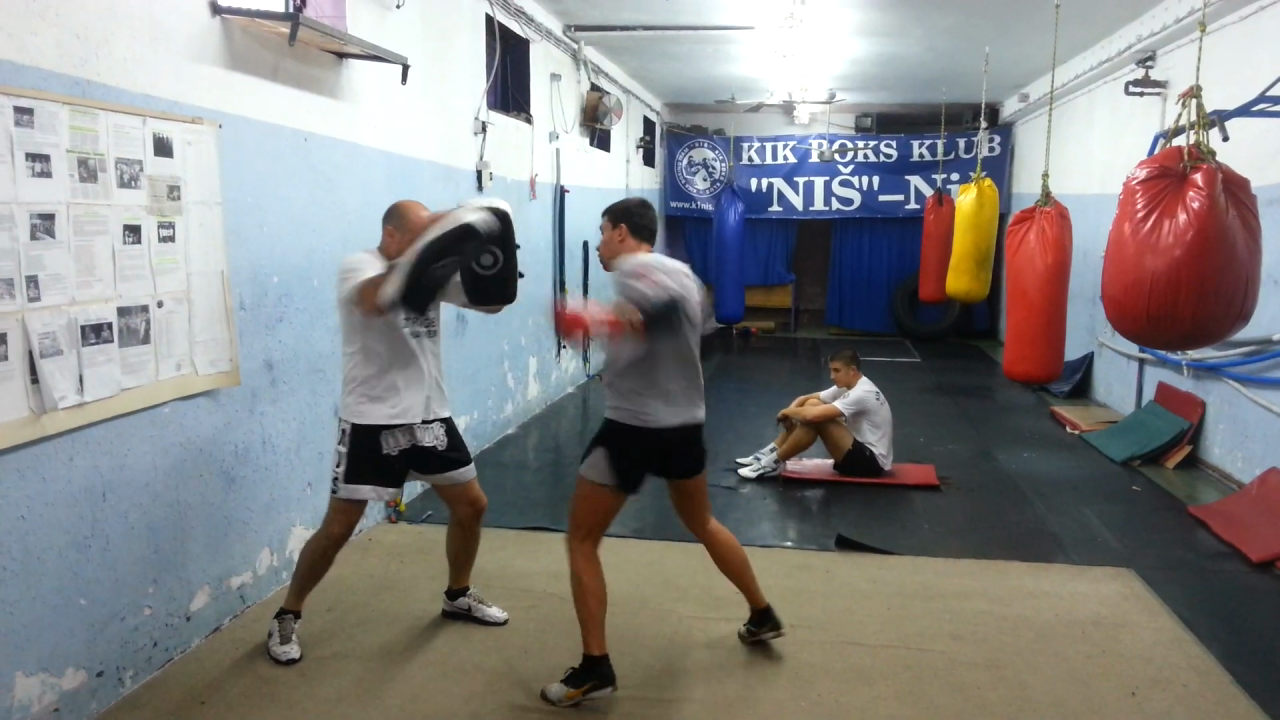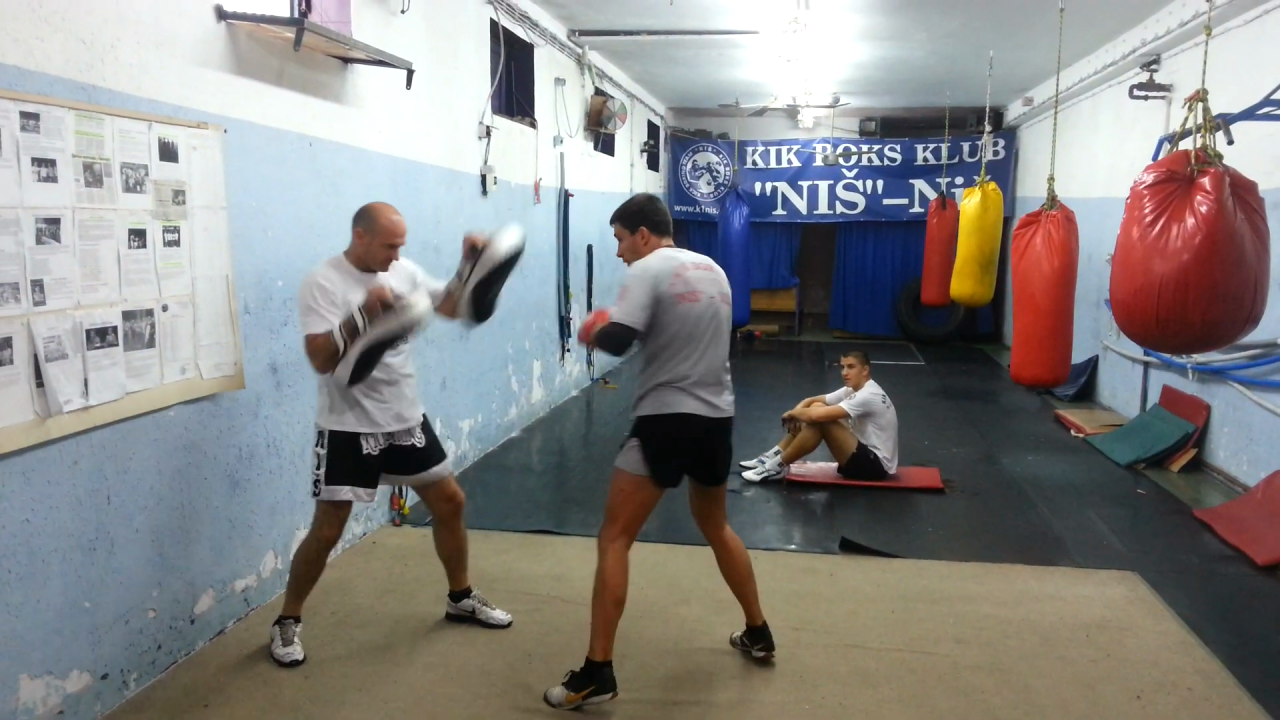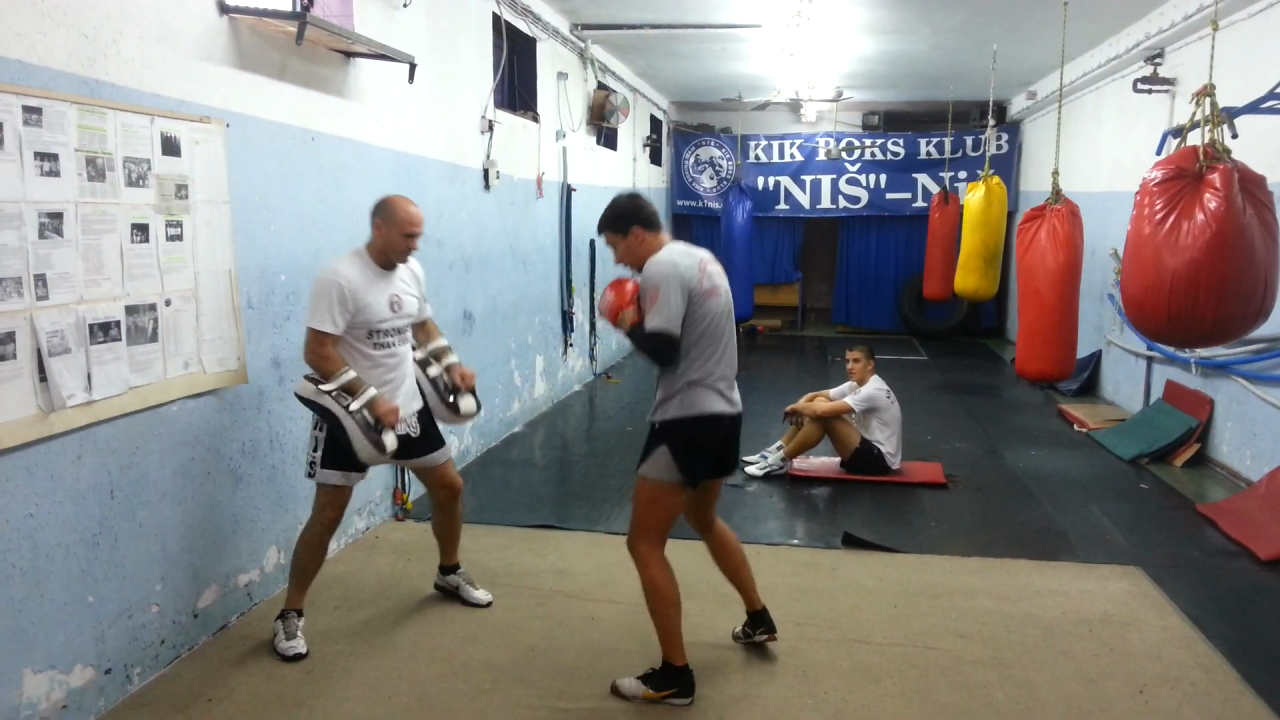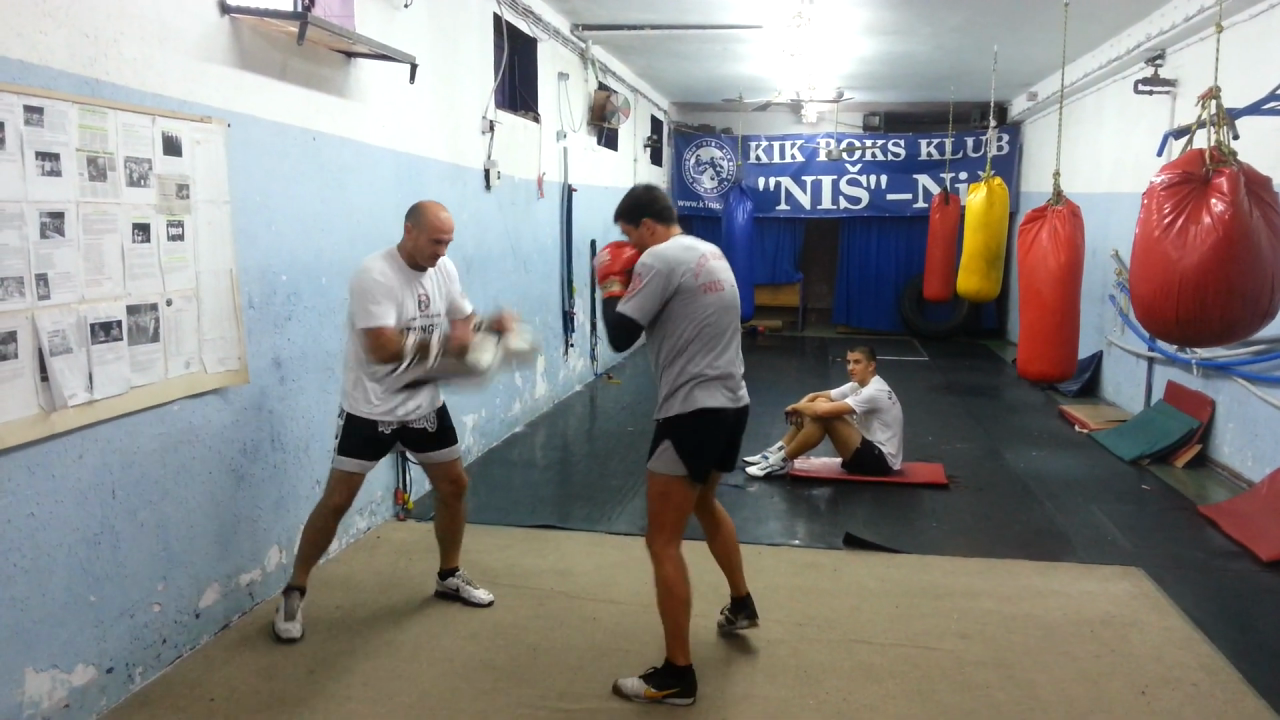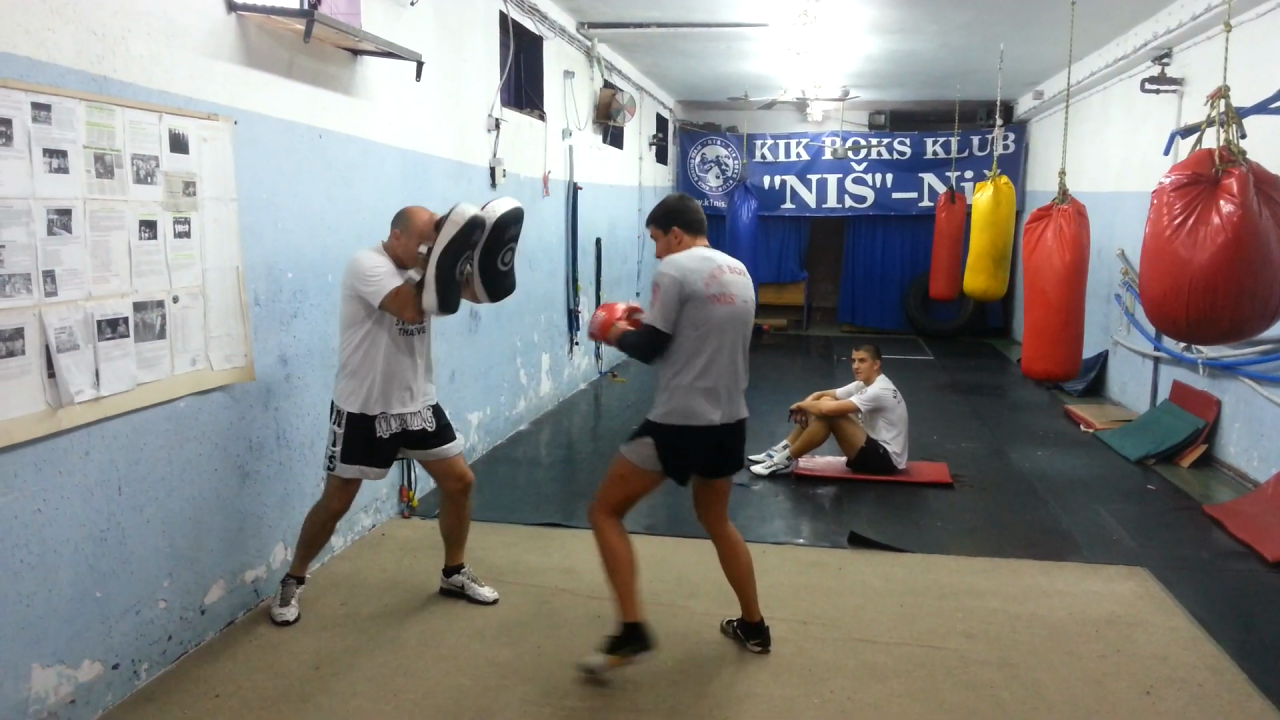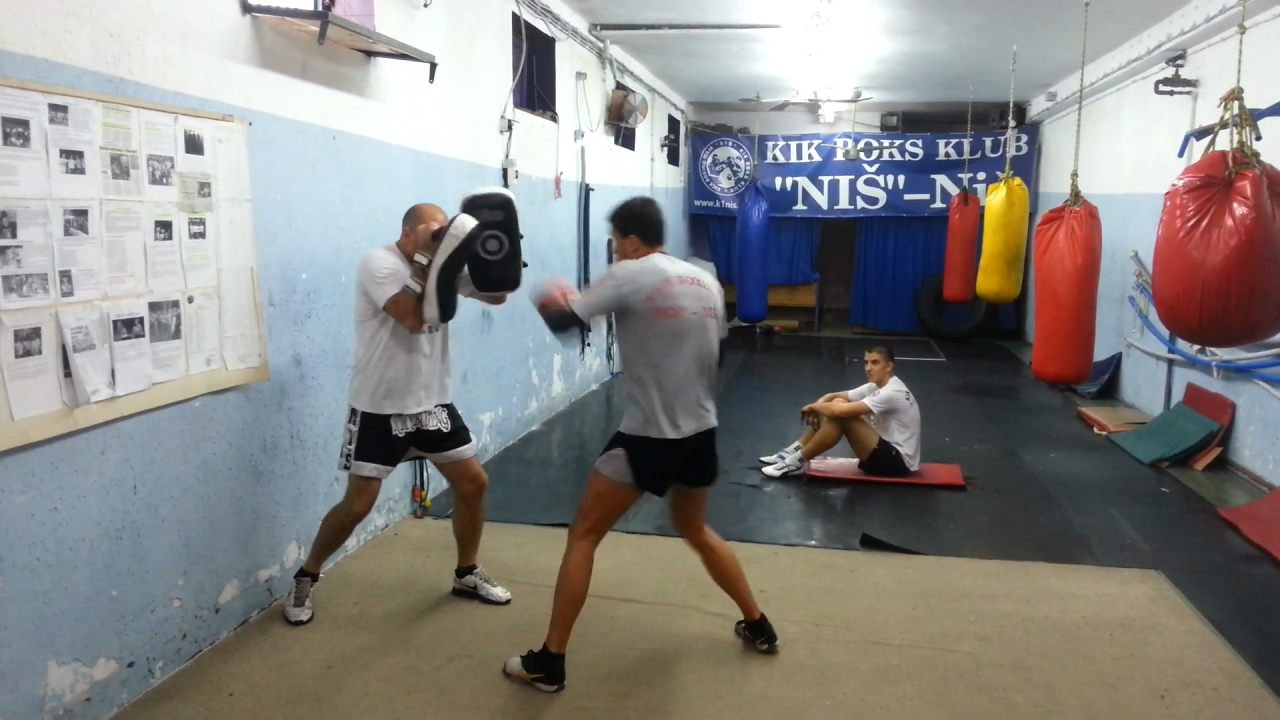
dt=0.3s
person 1, frame 1
left shoulder: (637, 271)
right shoulder: (673, 274)
left elbow: (672, 312)
left wrist: (616, 319)
left hip: (632, 429)
right hip: (685, 423)
left knee: (581, 540)
right knee: (702, 523)
left ankle: (595, 668)
right ankle: (763, 616)
person 1, frame 2
left shoulder: (646, 271)
right shoulder: (712, 270)
left elbow: (620, 339)
left wrist: (596, 333)
left hip: (665, 420)
right hip: (716, 419)
left knee: (614, 539)
right knee: (716, 528)
left ankle: (596, 671)
right ankle: (758, 633)
person 1, frame 3
left shoulder: (663, 267)
right shoulder: (700, 258)
left elbow: (661, 349)
left wrist: (626, 321)
right wrist: (642, 315)
left hip: (686, 419)
right hip: (725, 412)
left knee: (644, 544)
right knee: (705, 520)
left ankle: (675, 674)
right ankle: (758, 619)
person 1, frame 4
left shoulder: (660, 259)
right shoulder: (711, 253)
left elbow: (621, 335)
left wrist: (611, 289)
right wrist: (634, 284)
left hip: (690, 413)
right hip: (731, 405)
left knee: (663, 540)
right knee: (705, 503)
left ankle: (677, 674)
right ankle: (741, 603)
person 1, frame 5
left shoulder: (675, 269)
right shoulder: (740, 271)
left elbow: (649, 347)
left wrist: (614, 330)
right wrist: (645, 319)
left hip: (679, 421)
right hip: (730, 419)
left knee: (604, 511)
right knee: (716, 519)
left ankle: (631, 630)
right ankle: (753, 626)
person 1, frame 6
left shoulder: (630, 277)
right shoulder: (707, 282)
left elbow: (567, 320)
left wrist: (553, 302)
left hip: (648, 436)
right hip: (699, 430)
left knee: (583, 536)
right knee: (697, 532)
left ankle: (550, 661)
right ankle: (758, 625)
person 2, frame 1
right shoulder: (358, 266)
left elbow: (489, 301)
right elbow: (374, 302)
left hip: (429, 415)
right hip: (371, 422)
left knee: (472, 505)
right knee: (338, 528)
left ankle: (458, 596)
right ankle: (287, 616)
person 2, frame 2
left shoulder: (403, 272)
right shoulder: (322, 284)
left elbow: (451, 306)
right elbow: (320, 355)
left wrist: (473, 262)
right wrist: (363, 312)
left hip: (405, 418)
right hip: (348, 427)
left knee: (450, 502)
right knee: (326, 531)
left ankle: (462, 599)
right ankle: (287, 622)
person 2, frame 3
left shoulder: (411, 271)
right shoulder: (339, 277)
right elbow: (317, 353)
left wrist: (450, 365)
right wrist: (367, 401)
left hip: (406, 406)
left knee: (449, 487)
right knee: (326, 516)
left ankle: (449, 573)
right ankle: (290, 615)
person 2, frame 4
left shoulder: (443, 270)
right shoulder: (374, 274)
left elbow: (465, 320)
right elbow: (381, 348)
left wrist: (493, 324)
right wrist: (441, 342)
left hip: (425, 404)
right hip: (370, 408)
left knee: (454, 484)
right knee: (337, 499)
left ankle: (450, 576)
right ankle: (295, 592)
person 2, frame 5
left shoulder: (426, 262)
right shoulder: (366, 265)
left elbow: (482, 291)
right elbow: (411, 309)
right wrist: (429, 250)
left hip: (417, 401)
right hip: (363, 407)
left knee: (459, 481)
right knee: (336, 503)
left ankle: (455, 574)
right ankle: (292, 581)
person 2, frame 6
right shoulder: (379, 263)
left elbow: (496, 293)
right elbow: (411, 316)
right wrist: (428, 257)
left hip: (432, 402)
right hip: (378, 407)
left knee: (474, 483)
right knee: (358, 504)
left ankle: (467, 574)
right ankle: (306, 577)
